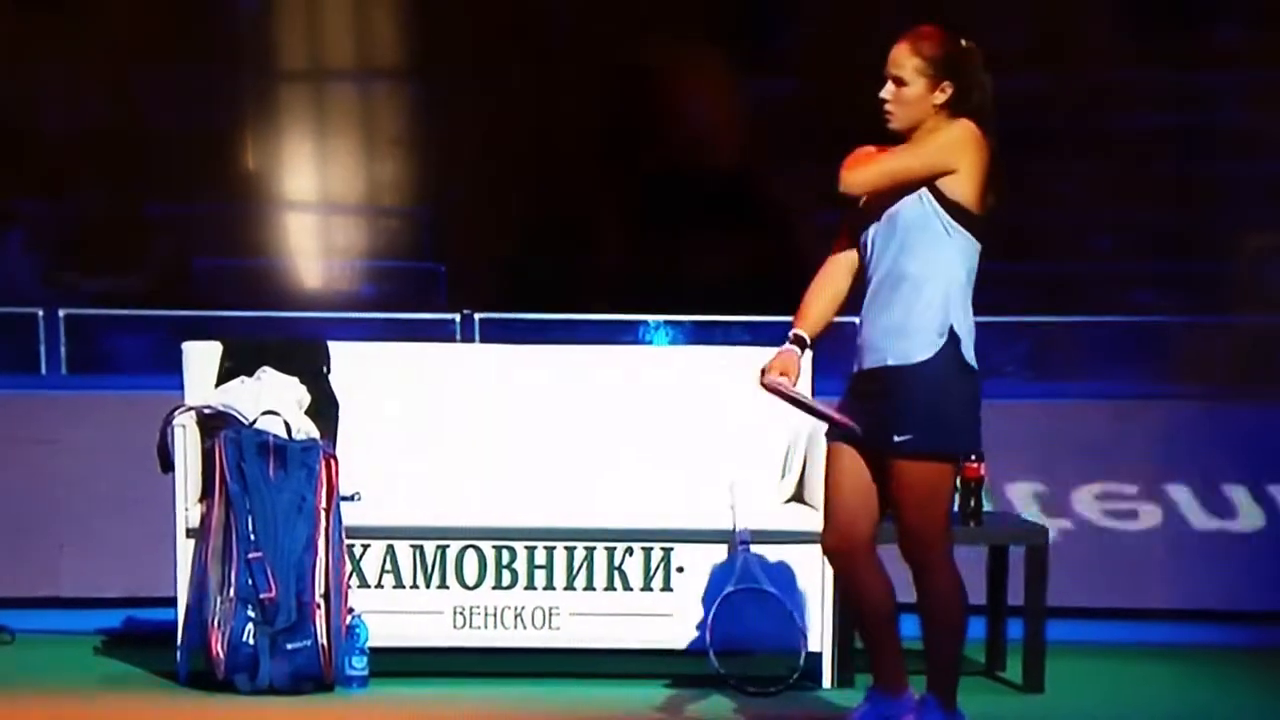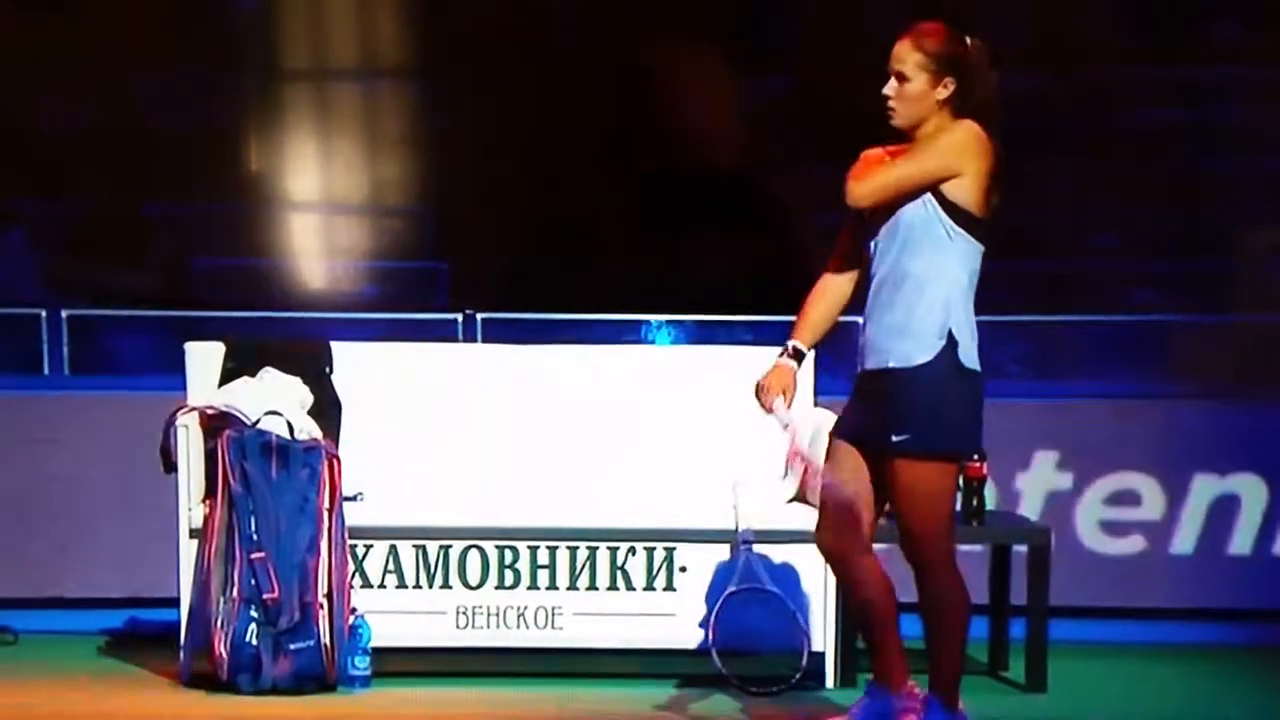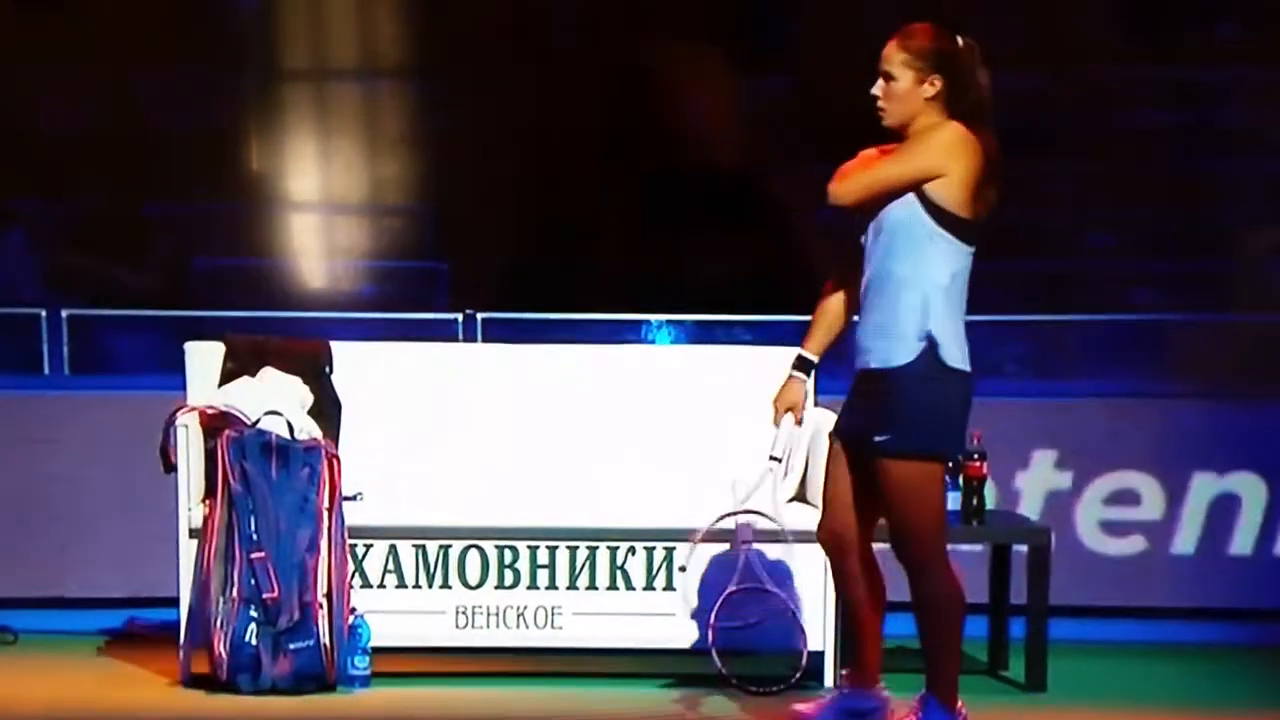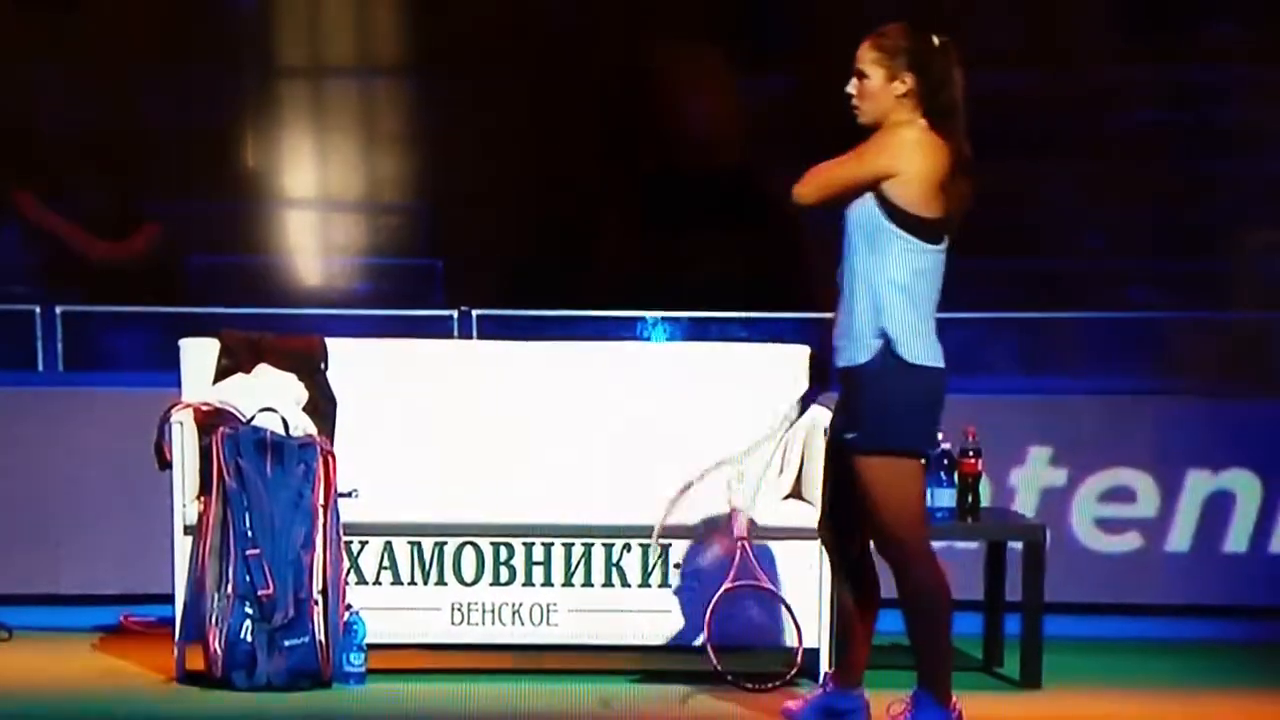
dt=0.2s
person 1, frame 1
left shoulder: (962, 140)
right shoulder: (887, 171)
left elbow: (852, 181)
right elbow: (841, 264)
left wrist: (861, 158)
right wrist: (795, 342)
left hip: (931, 376)
right hip: (874, 377)
left knee: (926, 552)
right knee: (843, 540)
person 1, frame 2
left shoulder: (966, 143)
right shoulder: (894, 167)
left elbow: (859, 191)
right elbow: (844, 269)
left wrist: (869, 160)
right wrist: (793, 352)
left hip: (932, 378)
right hip: (878, 377)
left knee: (927, 551)
right knee: (842, 539)
person 1, frame 3
left shoulder: (953, 145)
right shoulder: (898, 164)
left elbow: (840, 192)
right elbow: (857, 275)
left wrist: (864, 163)
right wrist: (806, 363)
left hip: (921, 378)
right hip: (877, 376)
left knee: (920, 550)
right knee: (842, 537)
person 1, frame 4
left shoulder: (908, 145)
right shoulder: (900, 154)
left elbow: (805, 191)
left wrist: (840, 166)
right wrist: (833, 343)
left hip: (893, 374)
right hip: (873, 372)
left knee: (903, 545)
right knee: (843, 534)
